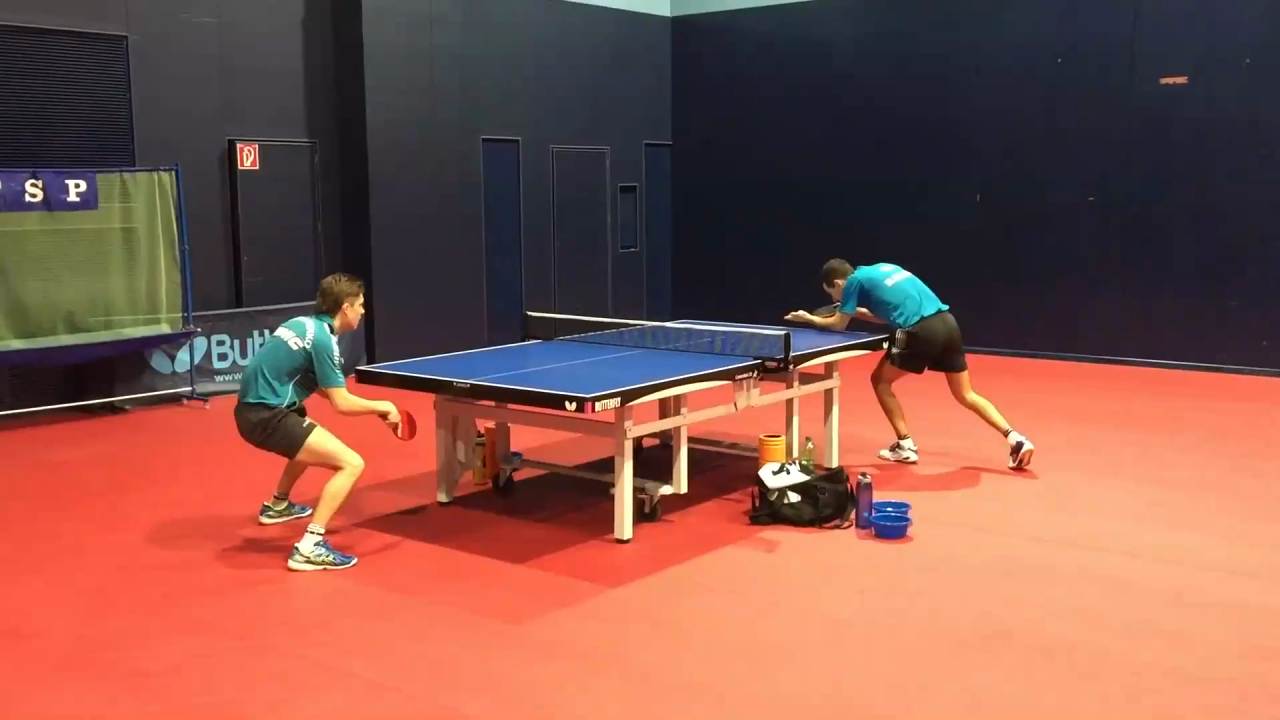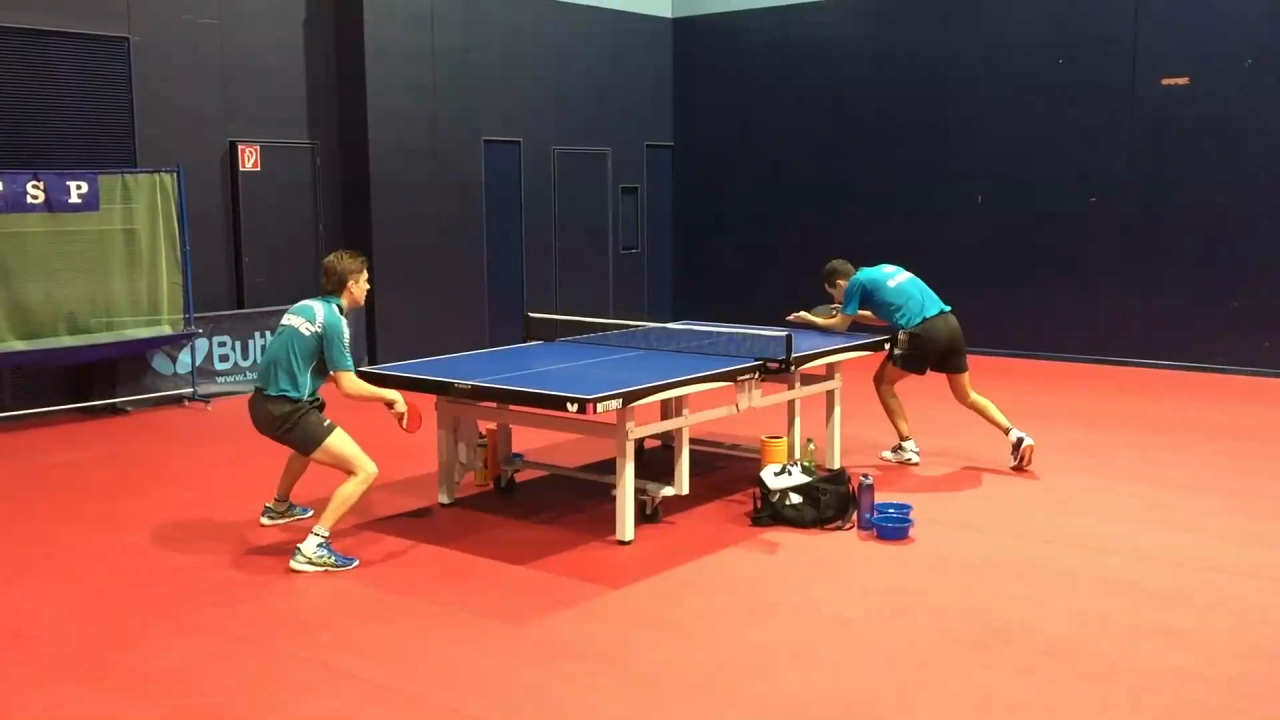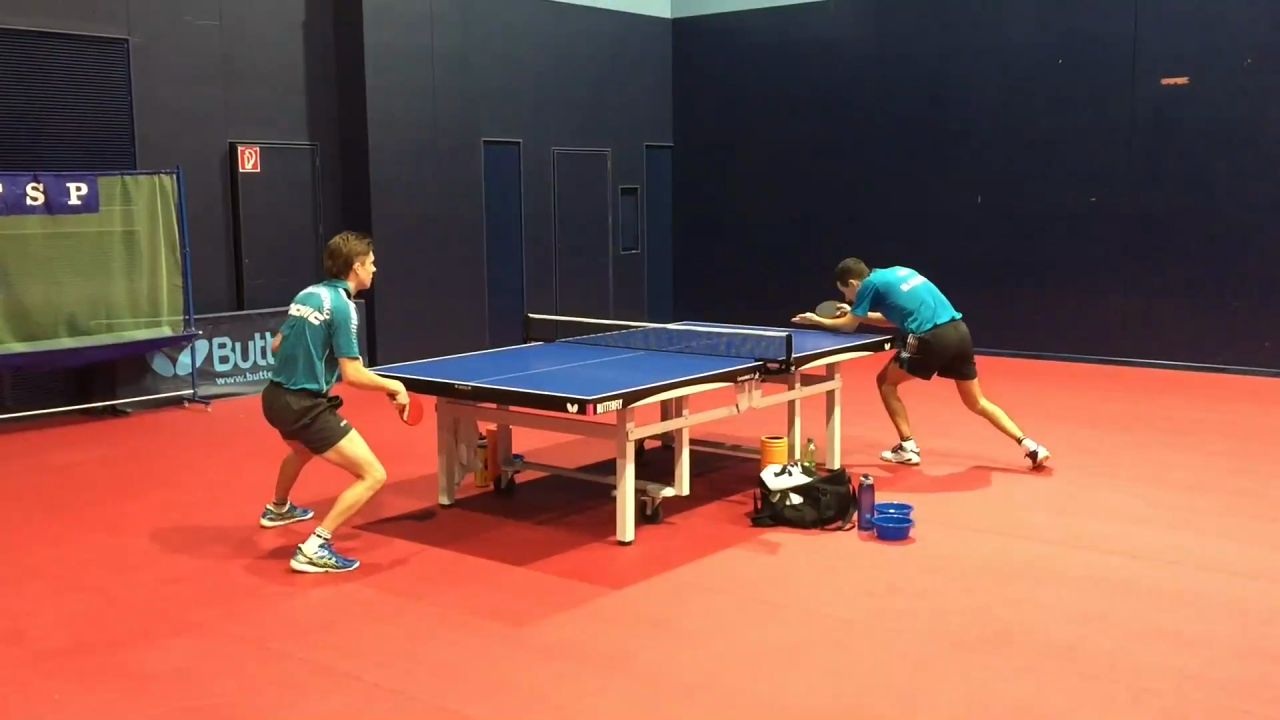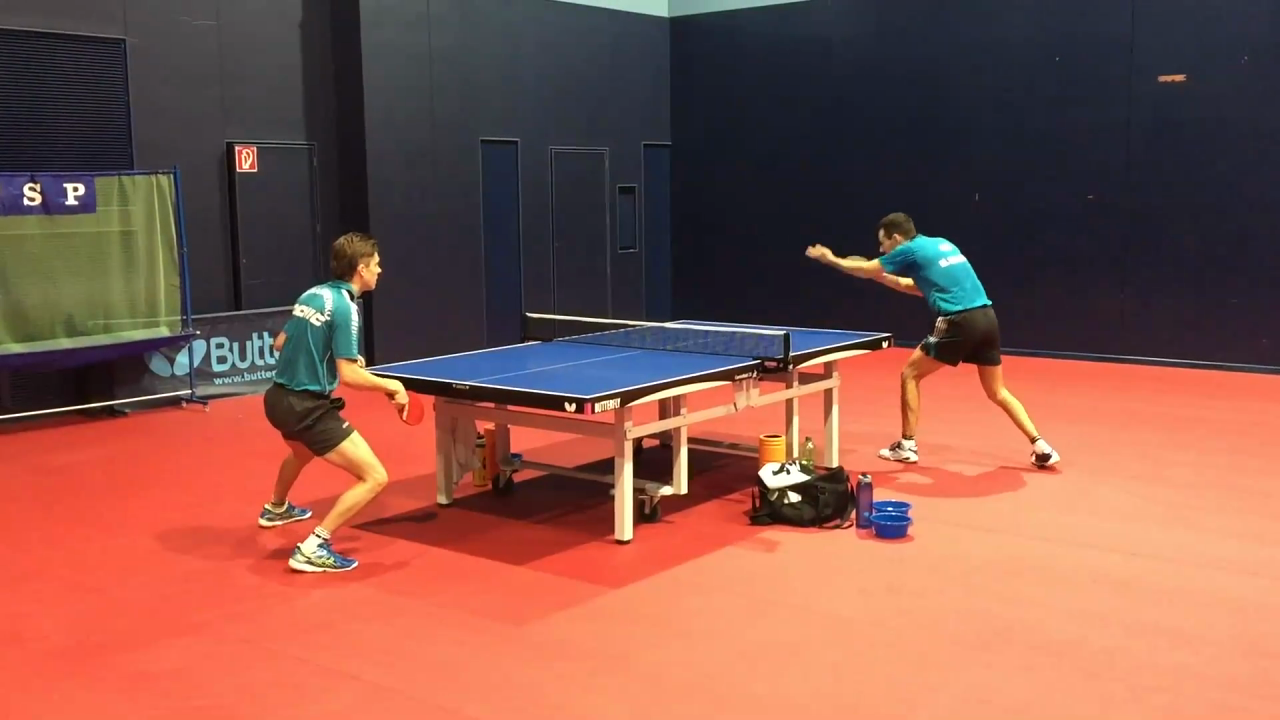
dt=0.4s
person 1, frame 1
left shoulder: (301, 323)
right shoulder: (323, 339)
right elbow: (341, 403)
left wrist: (321, 387)
right wrist: (383, 407)
left hip: (252, 410)
right hip: (266, 418)
left knee: (310, 440)
right knee: (351, 464)
left ankle: (277, 505)
right ankle: (310, 547)
person 1, frame 2
left shoulder: (303, 307)
right shoulder: (333, 321)
right elbow: (349, 387)
left wrist: (327, 373)
right wrist: (390, 395)
left hip: (263, 402)
right hip: (286, 410)
left knee: (310, 443)
right knee: (364, 470)
left ankle: (278, 507)
right ankle: (313, 548)
person 1, frame 3
left shoulder: (307, 294)
right shoulder: (341, 306)
left elbow: (278, 344)
right elbow: (352, 374)
right wrist: (394, 386)
left hip: (276, 397)
right hip: (305, 405)
left knee: (302, 450)
right knee: (373, 476)
left ankle: (278, 509)
right ankle: (314, 548)
person 1, frame 4
left shoulder: (312, 294)
right shoulder: (345, 308)
left elbow: (280, 343)
right elbow: (349, 375)
right wrist: (393, 387)
left hip: (278, 398)
right hip: (308, 407)
left knee: (303, 451)
right knee: (374, 477)
left ankle: (276, 508)
right ankle: (313, 547)
person 2, frame 1
left shoulder: (855, 280)
right shoulder: (882, 269)
left elbow: (838, 324)
left wrist: (809, 318)
right wrist: (854, 310)
left hip: (921, 331)
right hip: (947, 323)
left knee: (881, 381)
right knee: (966, 395)
left ankle: (905, 446)
right ankle: (1015, 439)
person 2, frame 2
left shoulder: (858, 282)
right shoulder: (884, 270)
left elbow: (840, 326)
left wrist: (811, 319)
right wrist: (853, 313)
left hip: (923, 333)
right hip: (948, 324)
left knee: (883, 382)
right knee: (966, 395)
left ankle: (907, 447)
right ankle: (1016, 436)
person 2, frame 3
left shoulder: (871, 284)
right shoulder: (898, 272)
left elbow: (848, 325)
left wrist: (818, 320)
right wrist: (855, 313)
left hip: (932, 339)
right hip: (959, 331)
left knee: (886, 382)
right knee: (976, 402)
left ankle: (907, 447)
right ankle: (1029, 445)
person 2, frame 4
left shoulder: (912, 249)
right shoulder: (940, 244)
left elbow: (865, 270)
left wrist: (831, 259)
right wrist: (883, 276)
left hip: (958, 321)
right hip: (986, 318)
left knee: (910, 375)
right knee: (998, 392)
left ankle: (906, 446)
right ankle: (1040, 447)
